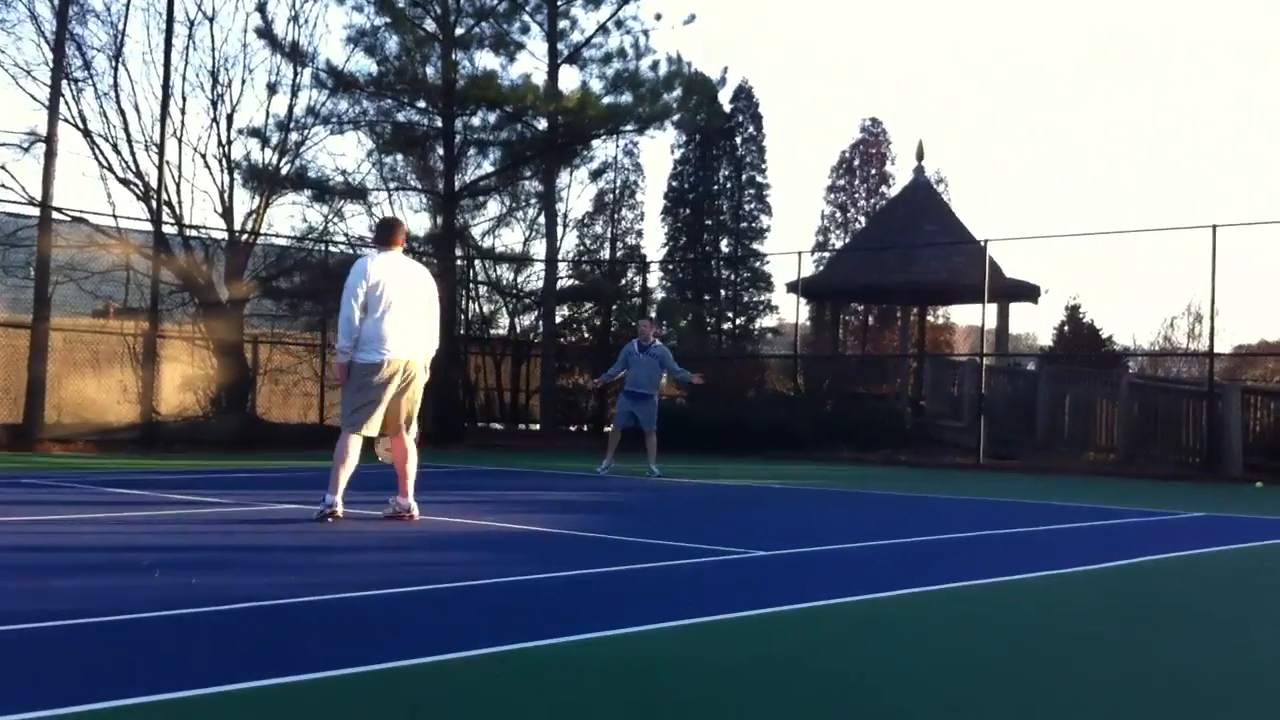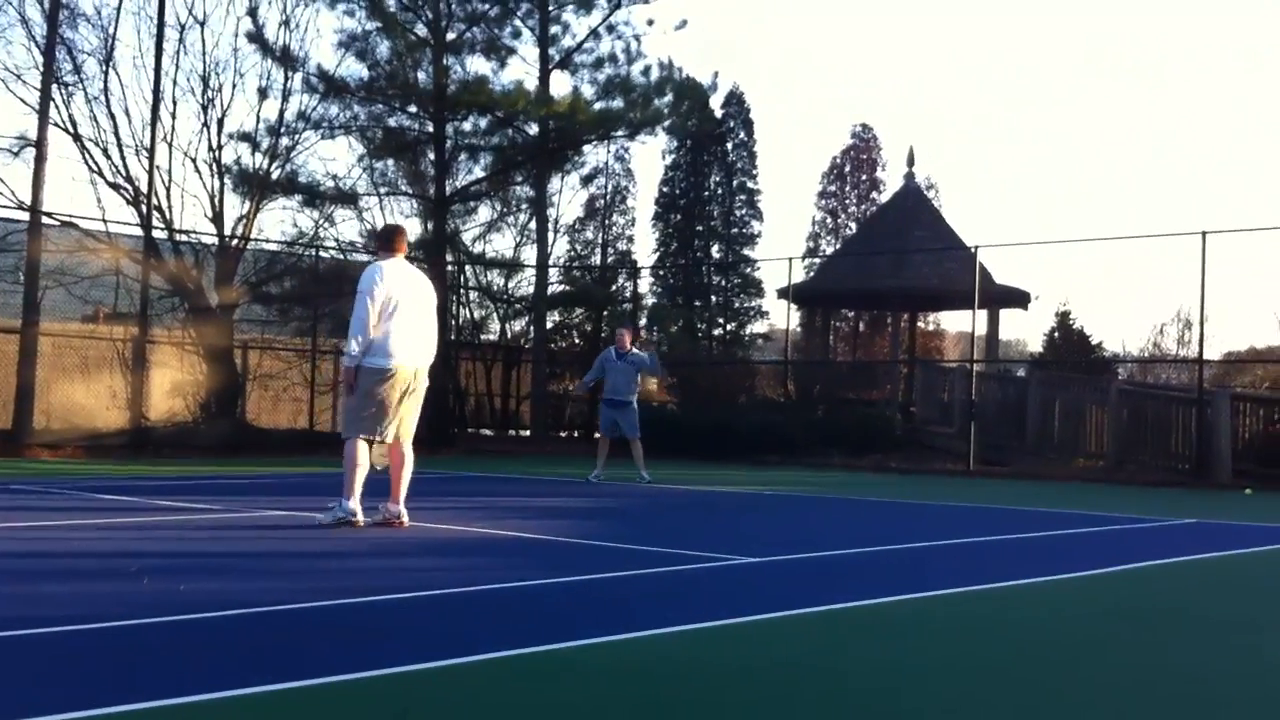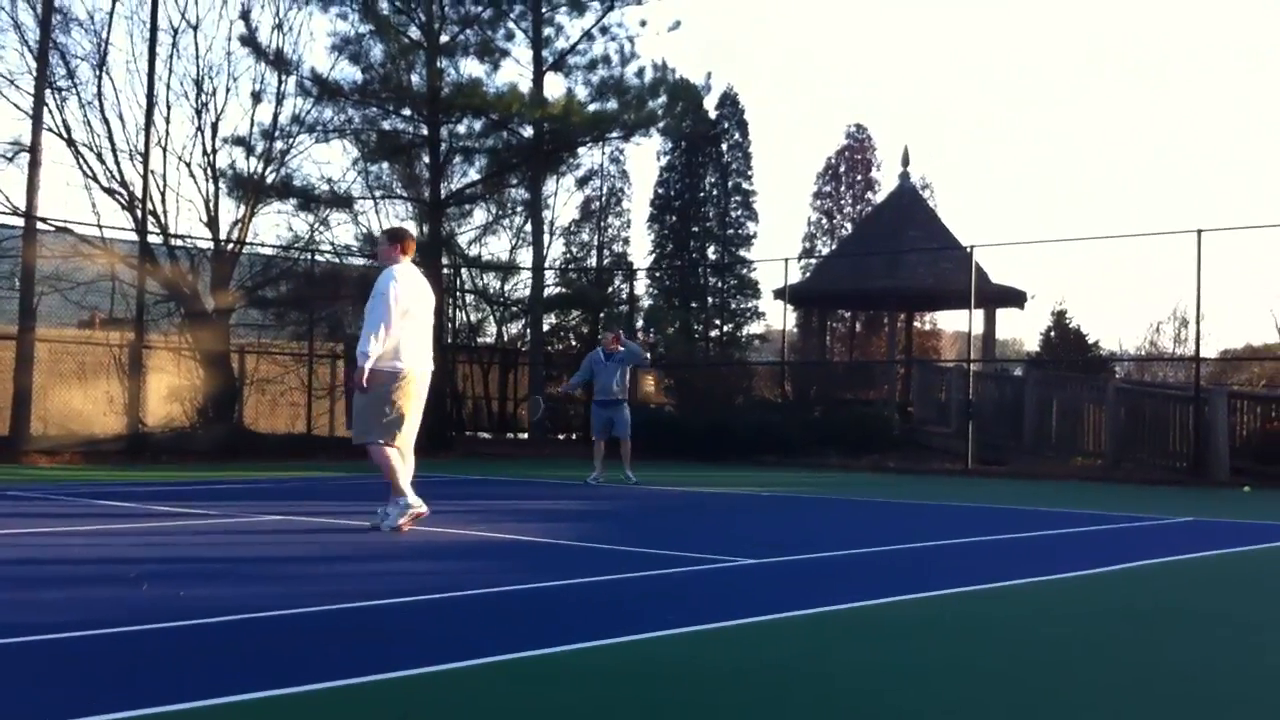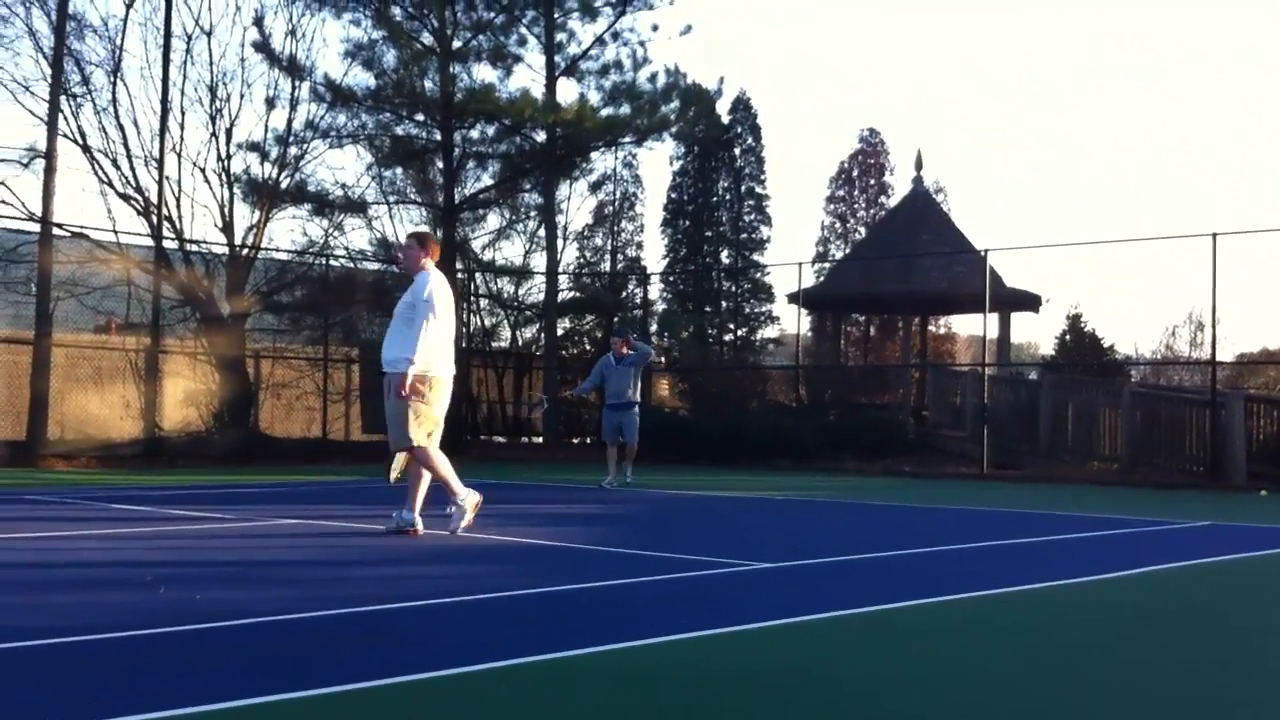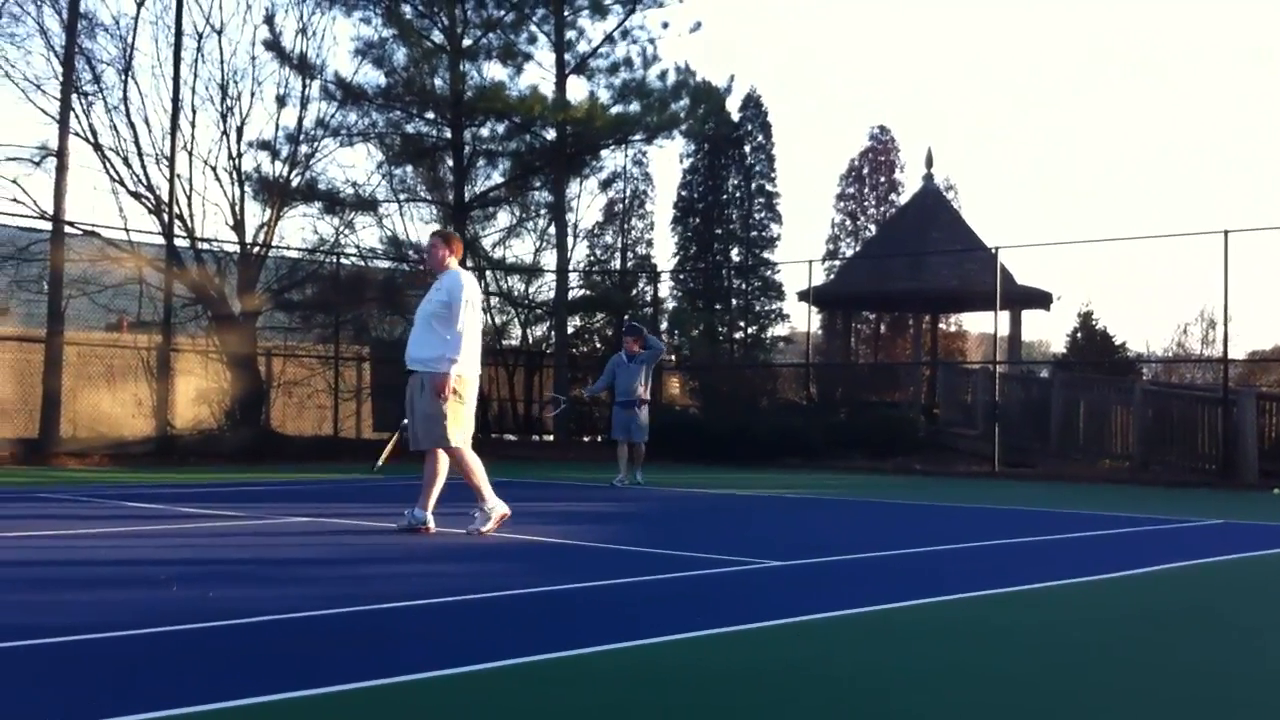
dt=0.2s
person 1, frame 1
left shoulder: (366, 266)
right shoulder: (422, 273)
left elbow: (350, 316)
right elbow: (433, 322)
left wrist: (342, 358)
right wrist: (426, 360)
left hip: (374, 360)
right hip: (412, 363)
left knee: (354, 430)
right knee: (403, 434)
left ankle: (333, 499)
right ankle: (405, 501)
person 1, frame 2
left shoulder: (376, 272)
right shoulder: (423, 280)
left elbow: (363, 322)
right elbow: (431, 330)
left wrist: (350, 361)
right wrist: (423, 365)
left hip: (380, 366)
right hip: (415, 369)
left knee: (357, 434)
right knee: (400, 440)
left ankle: (350, 504)
right ankle: (395, 508)
person 1, frame 3
left shoulder: (393, 275)
right shoulder: (421, 282)
left elbow: (381, 323)
left wrist: (363, 362)
left hip: (388, 370)
right hip: (417, 370)
left knee: (374, 439)
right knee: (400, 442)
left ankle: (406, 500)
right ankle: (394, 511)
person 1, frame 4
left shoulder: (427, 281)
right shoulder: (430, 283)
left elbow: (426, 329)
left wrist: (407, 368)
left hip: (418, 376)
right hip: (425, 376)
left knee: (416, 444)
right knee: (420, 445)
left ankle: (463, 496)
right ankle: (409, 515)
person 1, frame 5
left shoulder: (460, 281)
right shoulder: (440, 285)
left elbow: (464, 330)
left wrist: (449, 370)
right wrist: (431, 373)
left hip: (446, 377)
right hip: (426, 376)
left knee: (452, 444)
right knee: (434, 447)
left ankle: (491, 504)
right ankle: (422, 513)
person 2, frame 1
left shoulder: (661, 351)
right shoulder: (630, 347)
left elbow: (674, 370)
right elbow: (618, 367)
left wrist: (689, 377)
right wrist: (602, 380)
left hip: (648, 398)
right hip: (627, 395)
left knee: (649, 432)
right knee: (616, 428)
left ankle: (652, 466)
right ankle: (608, 461)
person 2, frame 2
left shoulder: (638, 357)
right shoulder: (606, 355)
left elbow: (653, 371)
right elbow: (594, 374)
left wrist: (653, 355)
right wrist: (580, 387)
left hip: (627, 405)
right hip: (608, 403)
left knee: (633, 438)
right knee: (604, 437)
left ankle: (642, 472)
right ankle: (599, 470)
person 2, frame 3
left shoulder: (625, 354)
right shoulder: (594, 356)
left elbow: (642, 356)
right elbow: (581, 376)
left wrist: (624, 341)
right wrist: (565, 388)
left hip: (619, 404)
right hip: (599, 404)
left knee: (625, 437)
right knee: (599, 439)
left ankle: (627, 470)
right ankle: (598, 472)
person 2, frame 4
left shoulder: (636, 359)
right shoulder: (605, 361)
left elbow: (649, 353)
right elbow: (592, 381)
left wrist: (632, 342)
right wrist: (576, 392)
left hip: (630, 408)
right hip: (610, 408)
left knee: (632, 442)
right knee: (611, 443)
left ankle: (628, 465)
right ankle: (612, 476)
person 2, frame 5
left shoulder: (647, 358)
right shoulder: (616, 360)
left elbow: (661, 349)
right elbow: (604, 380)
left wrist: (646, 335)
right wrist: (590, 391)
left hip: (639, 406)
right hip: (620, 405)
left knee: (639, 442)
right knee: (622, 441)
left ankle: (637, 471)
right ankle: (623, 475)
